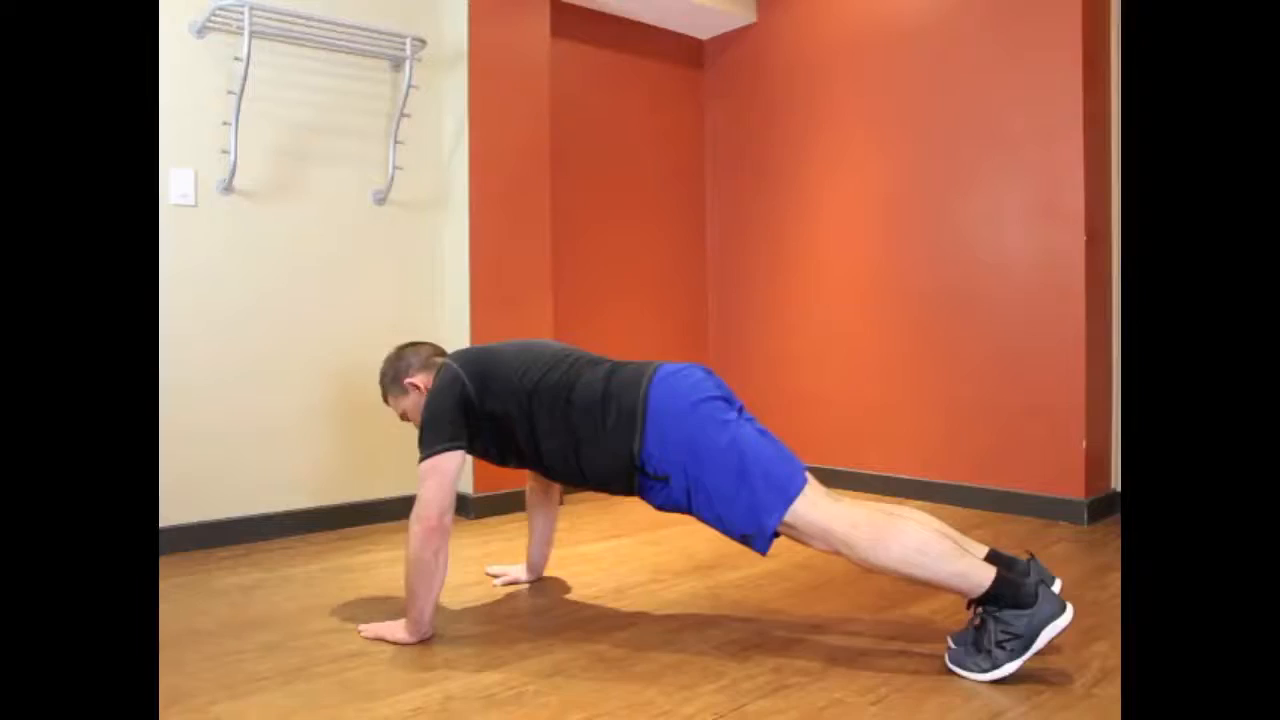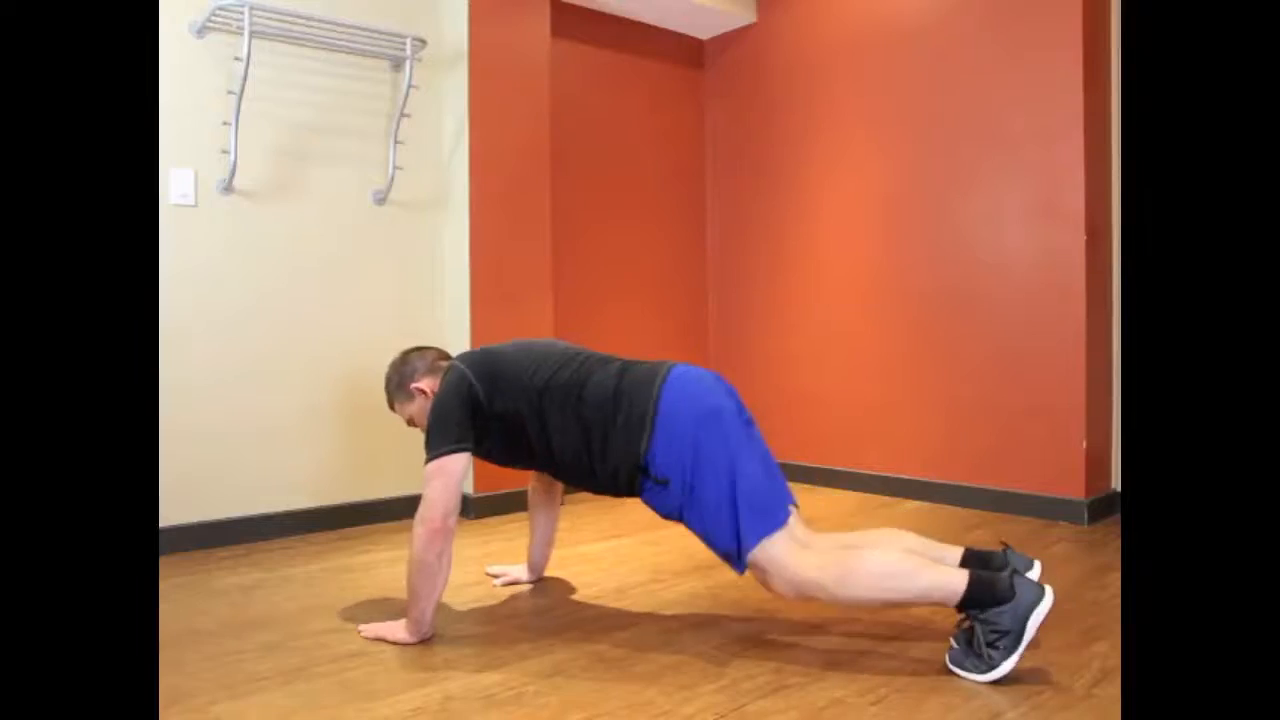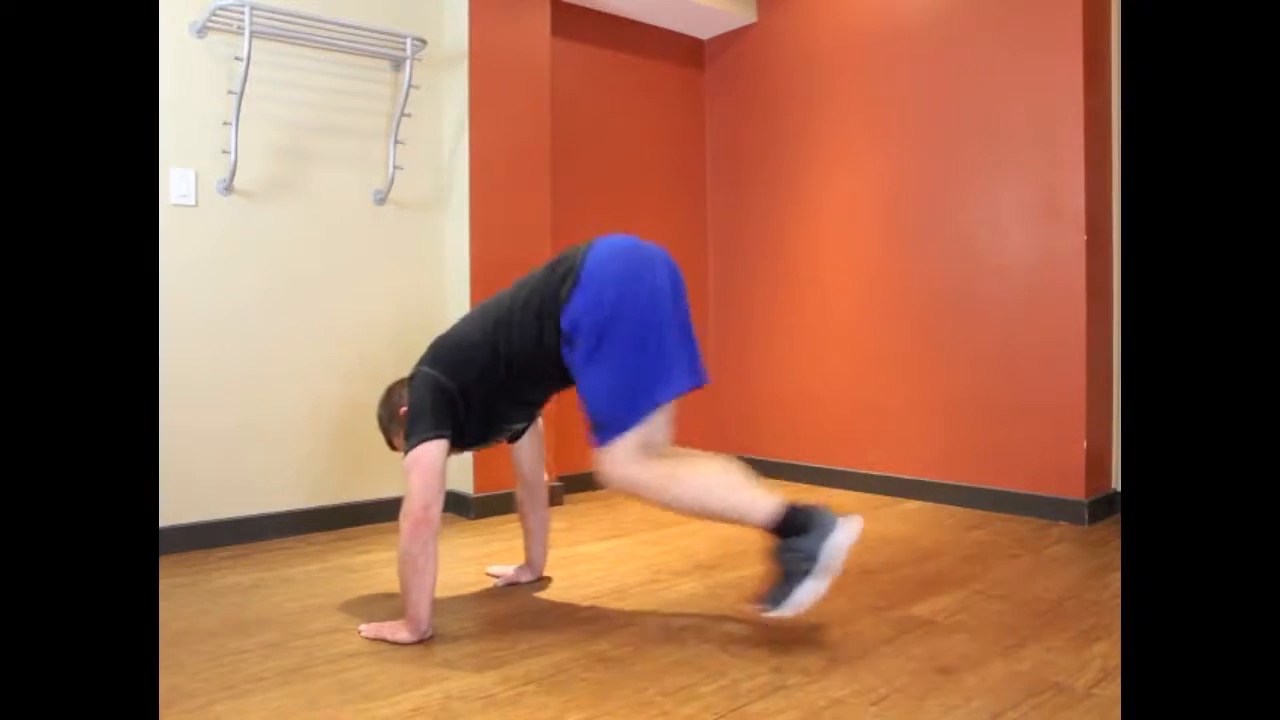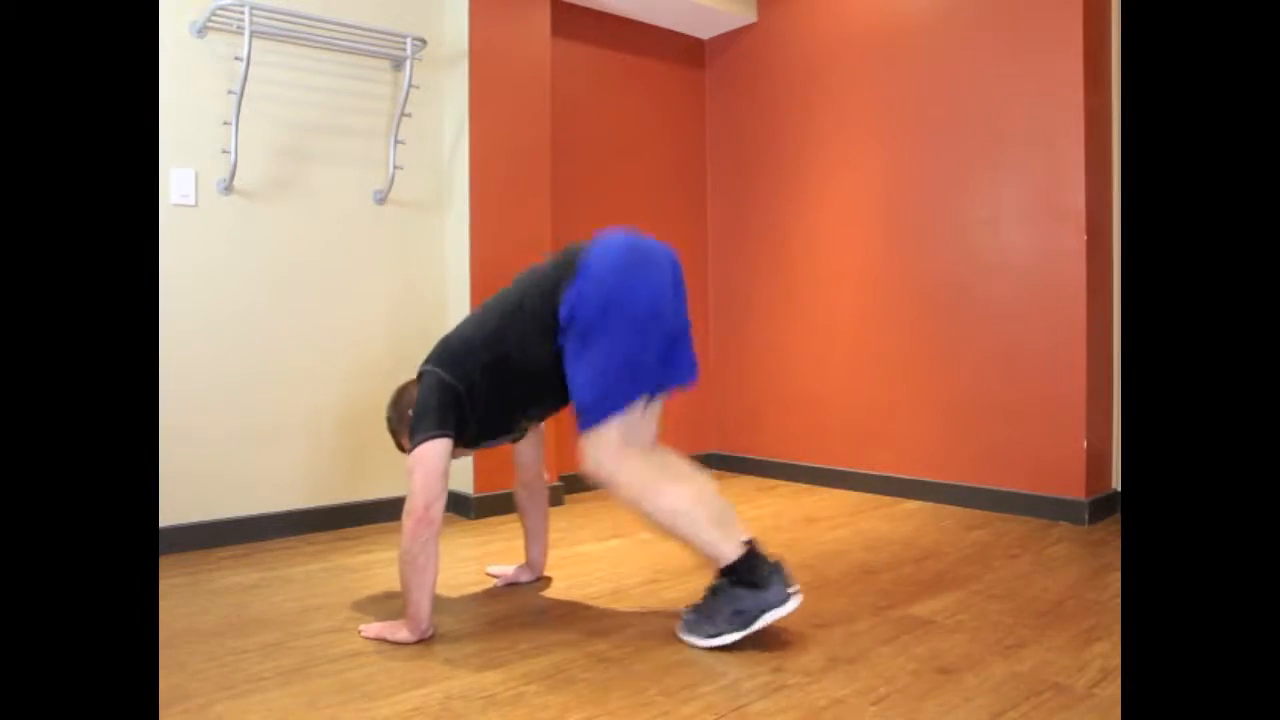
dt=0.4s
person 1, frame 1
left shoulder: (449, 391)
right shoulder: (497, 376)
left elbow: (431, 519)
right elbow: (545, 463)
left wrist: (416, 623)
right wrist: (533, 566)
left hip: (667, 426)
right hip: (677, 402)
left knee: (820, 522)
right knee: (821, 512)
left ankle: (1017, 597)
right ankle: (1010, 568)
person 1, frame 2
left shoulder: (456, 392)
right shoulder: (495, 379)
left elbow: (436, 519)
right elbow: (547, 464)
left wrist: (417, 622)
right wrist: (533, 566)
left hip: (676, 430)
right hip: (688, 405)
left knee: (792, 568)
right knee: (795, 549)
left ankle: (996, 594)
right ankle: (988, 564)
person 1, frame 3
left shoulder: (436, 390)
right shoulder: (498, 386)
left elbow: (421, 508)
right elbow: (530, 471)
left wrist: (416, 623)
right wrist: (533, 564)
left hip: (613, 286)
right hip: (641, 276)
left knee: (625, 466)
right knee: (646, 454)
left ankle: (802, 527)
right ankle: (796, 525)
person 1, frame 4
left shoulder: (439, 389)
right shoulder: (478, 393)
left elbow: (423, 507)
right elbow: (530, 469)
left wrist: (414, 621)
right wrist: (534, 564)
left hip: (608, 279)
left knee: (608, 463)
right knee: (632, 454)
left ankle: (749, 577)
right ankle: (752, 566)
